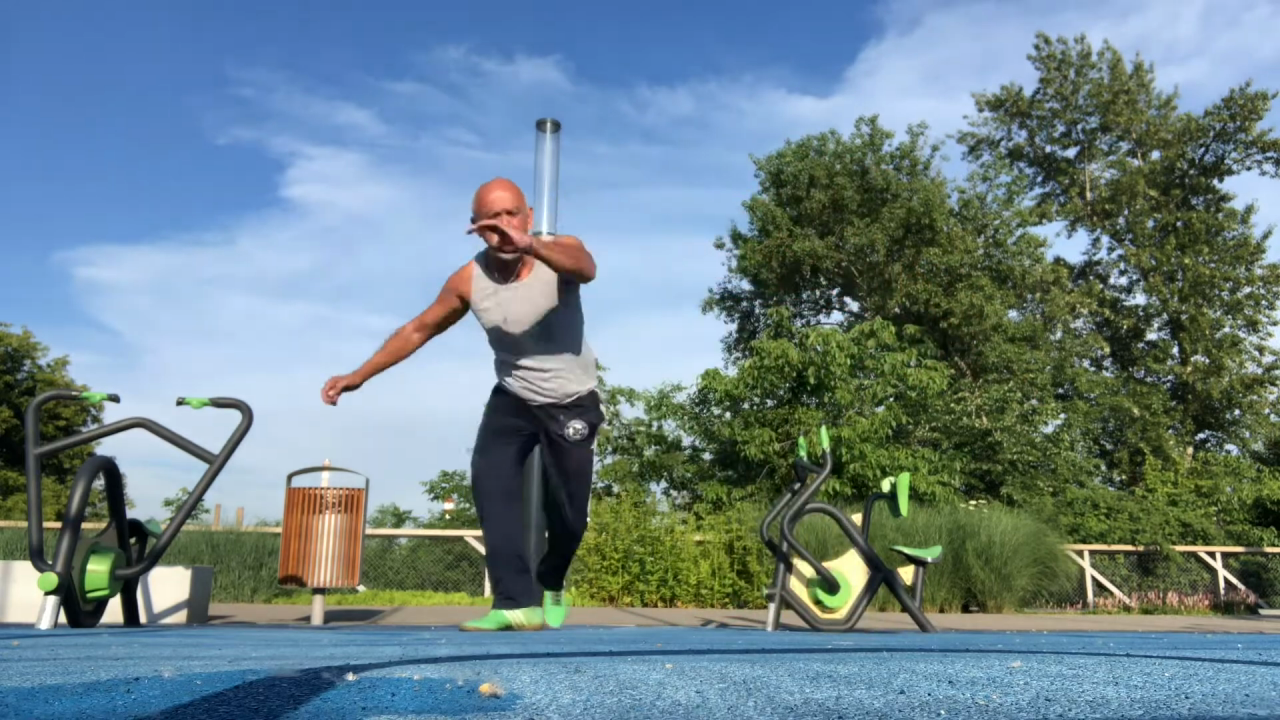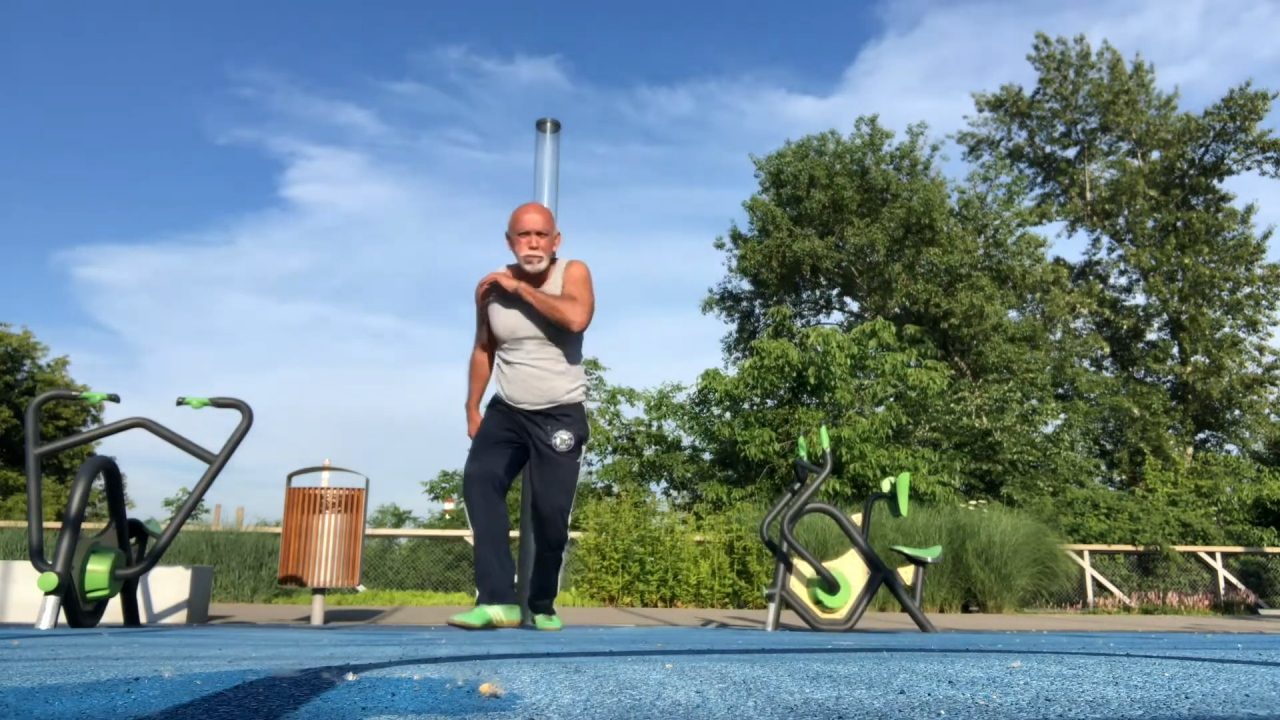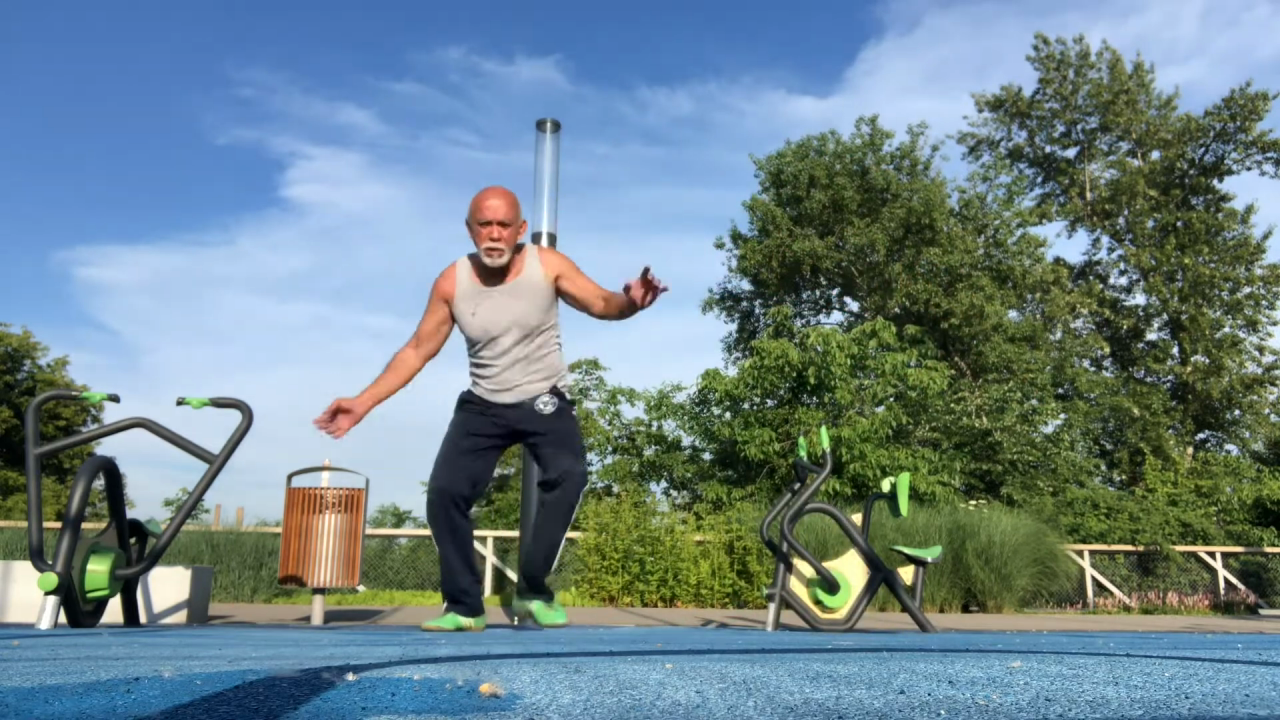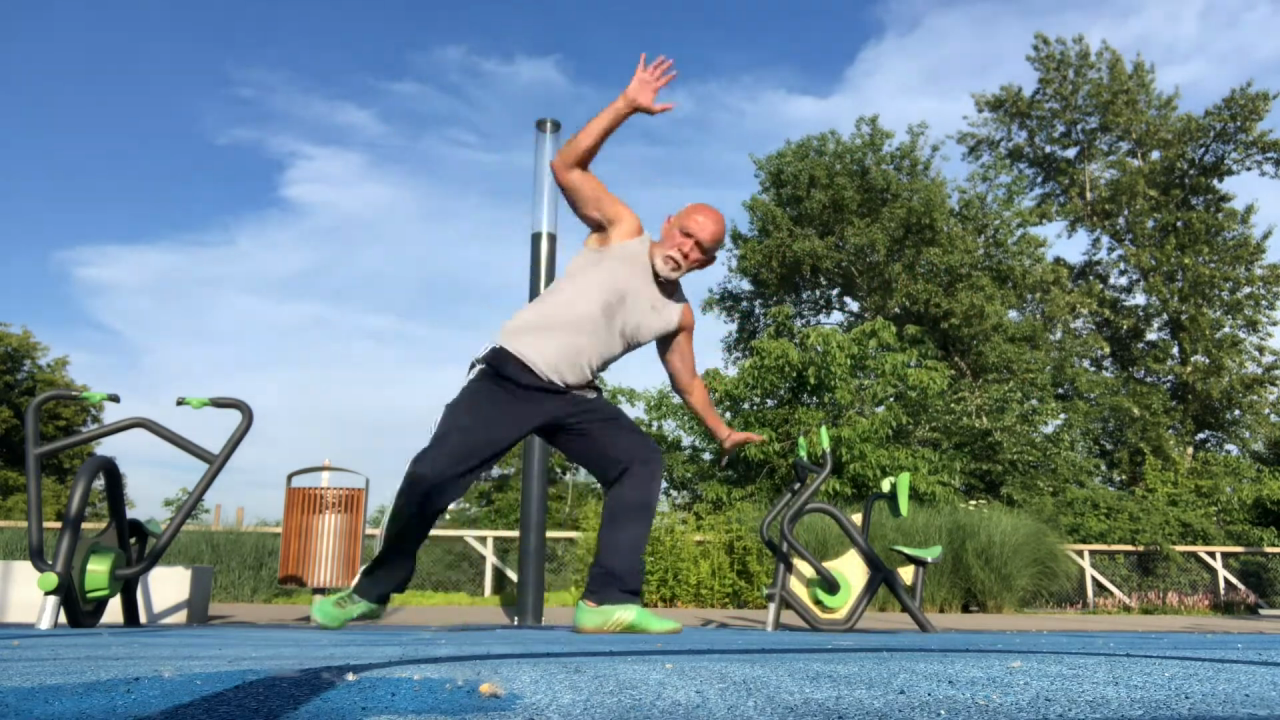
dt=0.5s
person 1, frame 1
left shoulder: (559, 249)
right shoulder: (469, 277)
left elbow: (585, 269)
right elbow: (419, 330)
left wrist: (529, 245)
right wrist: (359, 376)
left hip: (573, 403)
right hip: (512, 400)
left knee: (568, 517)
right knee: (492, 478)
left ankle: (551, 585)
right ankle: (518, 602)
person 1, frame 2
left shoulder: (573, 272)
right shoulder: (489, 288)
left elbow: (576, 320)
left wrist: (519, 288)
right wrist: (472, 406)
left hip: (561, 416)
right hip: (506, 412)
left knee: (552, 519)
right knee: (480, 480)
left ankle: (541, 605)
right ankle: (498, 601)
person 1, frame 3
left shoulder: (549, 266)
right shoulder: (452, 281)
left elbow: (606, 306)
right elbow: (418, 349)
left wrist: (634, 300)
right wrist: (363, 402)
left hip: (543, 401)
right hip: (483, 405)
left knee: (568, 472)
right knee: (445, 492)
left ankle: (533, 592)
right ankle: (465, 606)
person 1, frame 4
left shoulder: (679, 316)
right shoulder: (623, 231)
left elbow: (688, 382)
right elbow: (566, 166)
left wrist: (721, 430)
right wrist: (627, 105)
left hip: (574, 398)
right hip: (511, 374)
left knee: (642, 464)
right knee: (431, 474)
left ankle: (611, 601)
right ankle: (375, 588)
